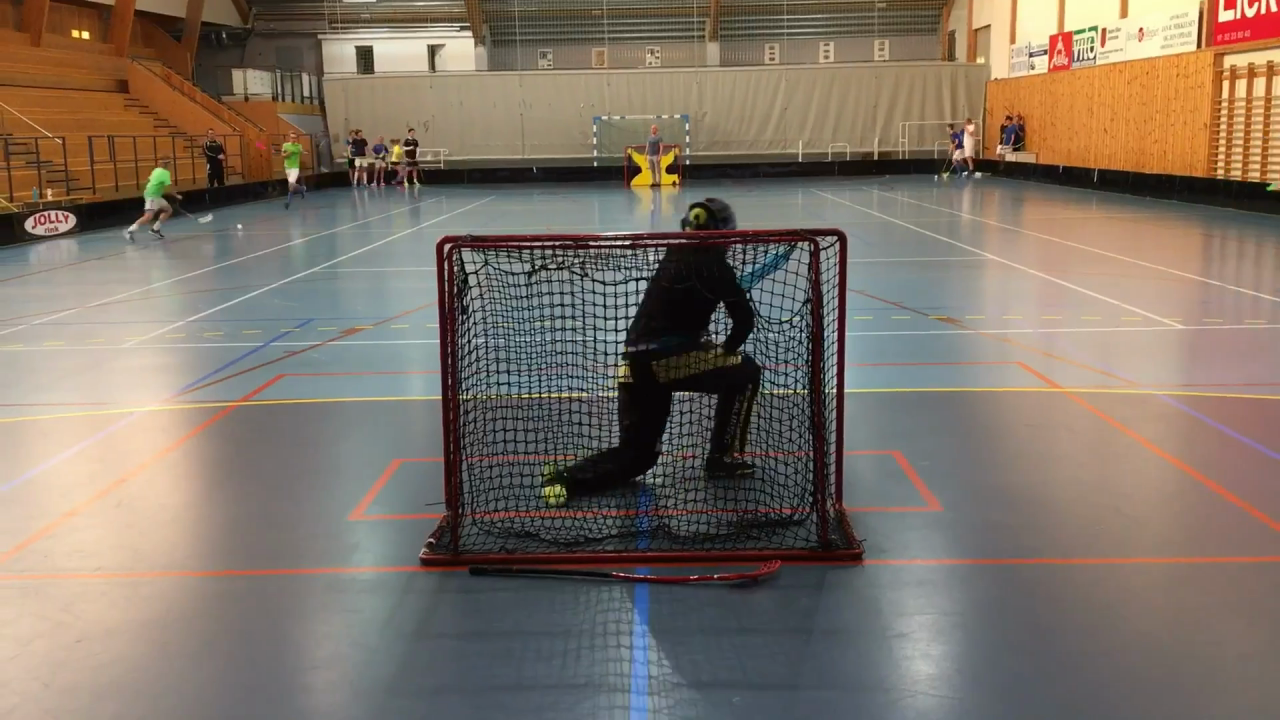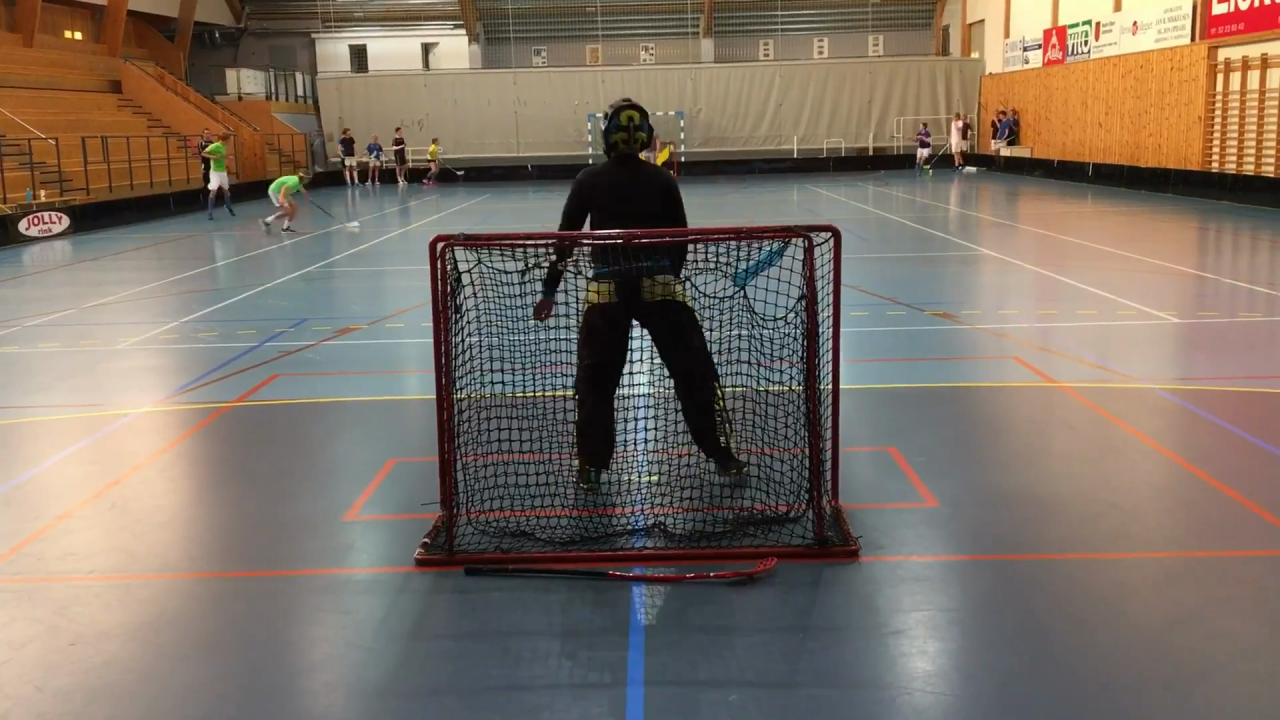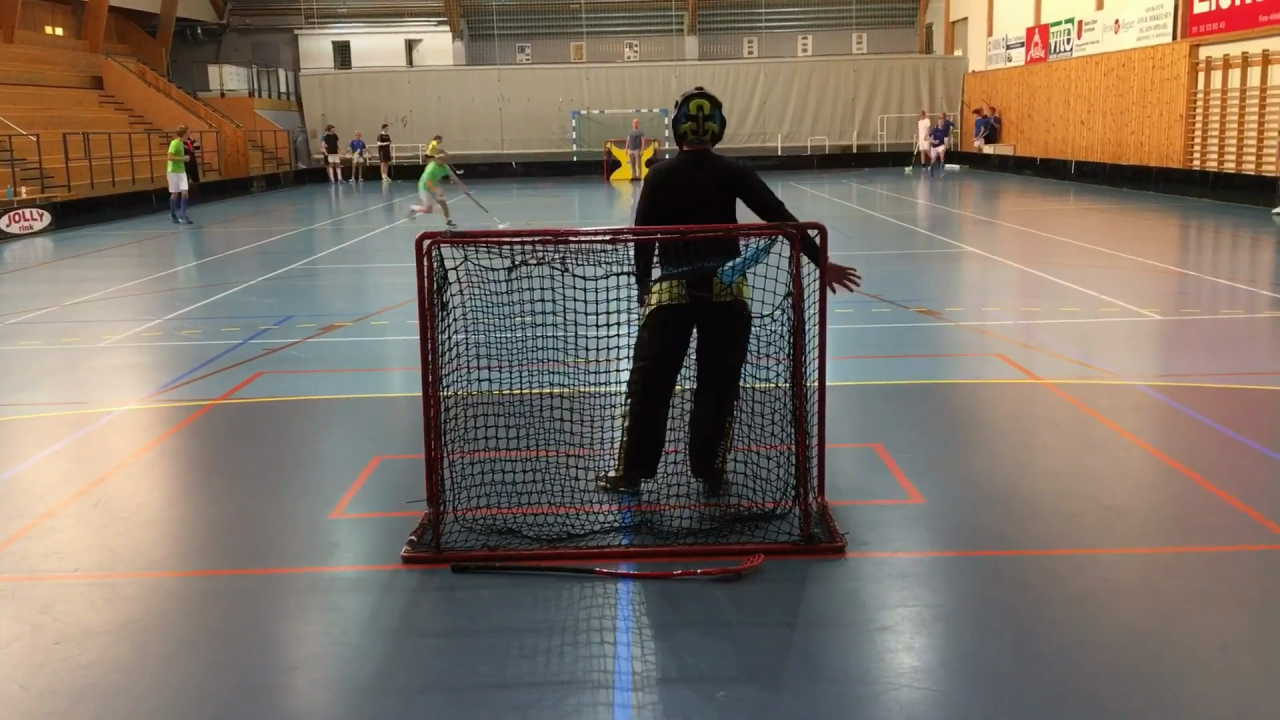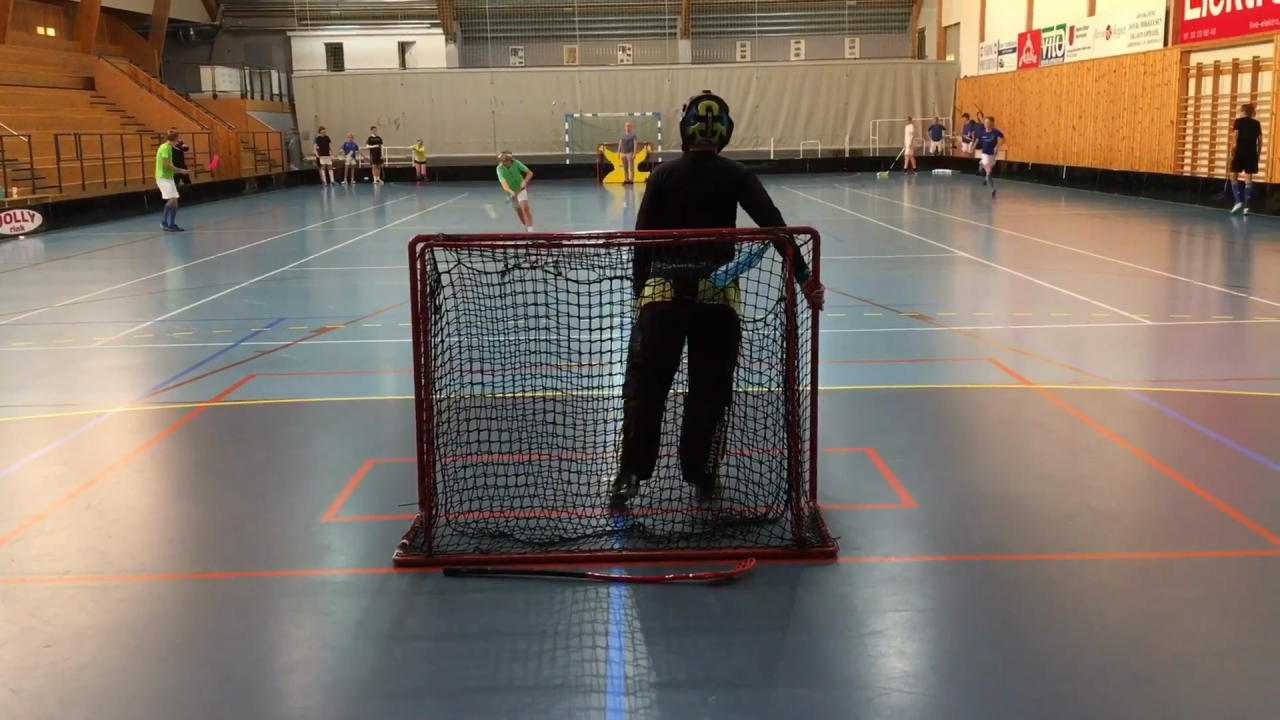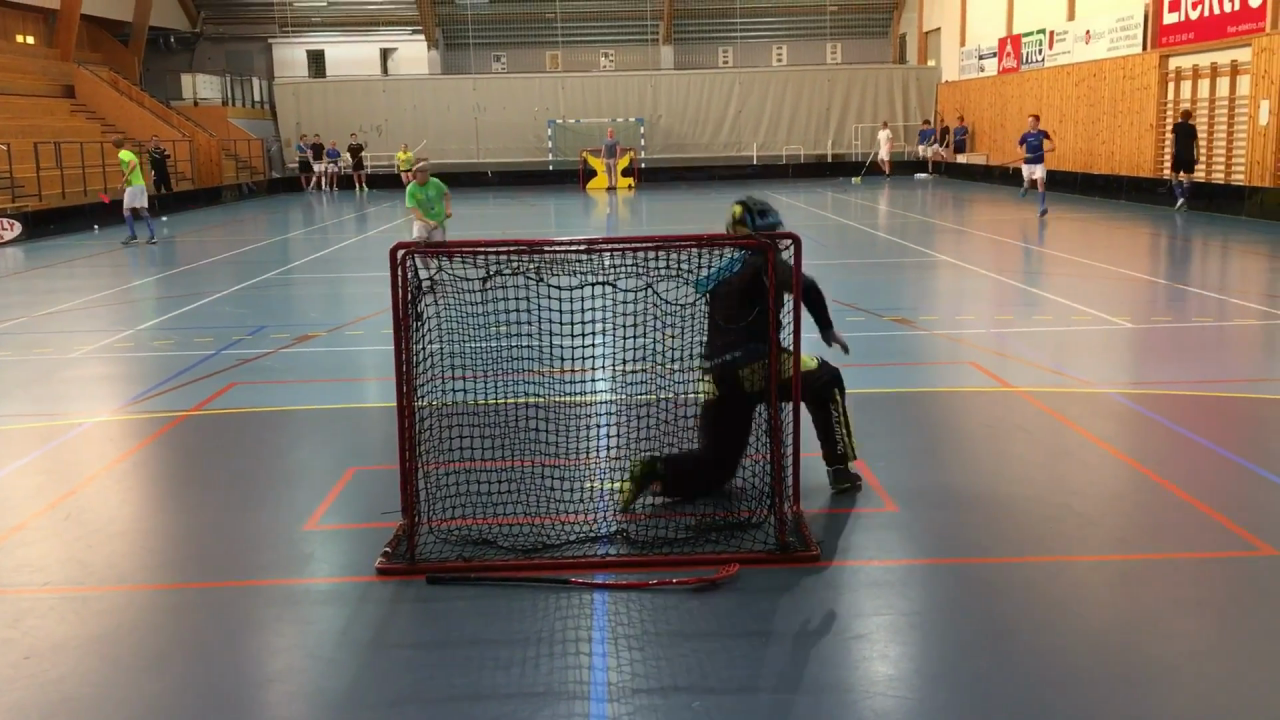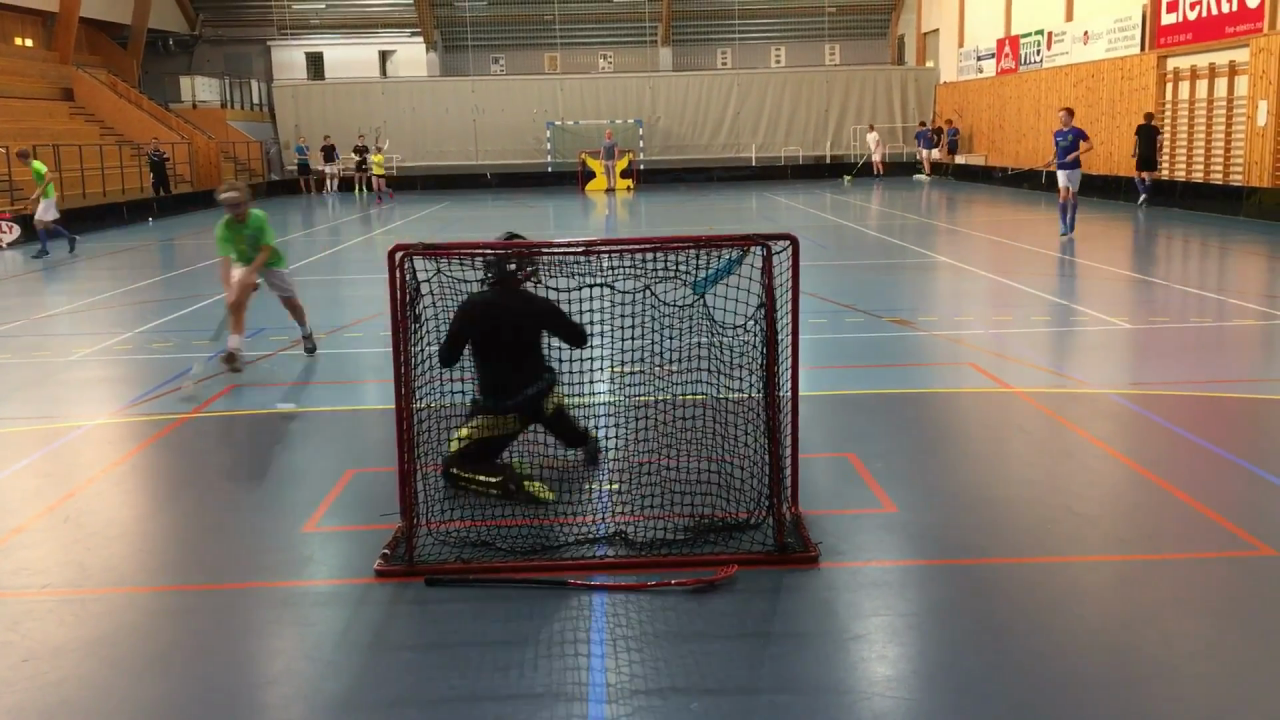
dt=0.5s
person 1, frame 1
left shoulder: (677, 253)
right shoulder: (717, 267)
right elbow: (744, 320)
right wrist: (724, 352)
left hip: (639, 361)
right hip: (674, 357)
left knee: (635, 454)
right knee: (745, 374)
left ankle: (565, 479)
right ankle: (723, 458)
person 1, frame 2
left shoulder: (588, 181)
right shoulder: (662, 180)
left elbow: (566, 238)
right elbow: (679, 240)
left wrist: (548, 292)
right wrist: (671, 280)
left hip: (608, 289)
right hip: (660, 285)
left knee: (595, 382)
right knee: (695, 370)
left ankle: (591, 467)
right ankle: (720, 455)
person 1, frame 3
left shoulder: (659, 175)
right shoulder: (733, 172)
left elbow: (644, 238)
right elbow: (779, 218)
left wrist: (643, 288)
right wrist: (821, 263)
left hip: (672, 290)
right hip: (725, 289)
left knee: (650, 384)
right knee: (718, 385)
left ankle: (631, 471)
right ankle: (709, 472)
person 1, frame 4
left shoulder: (662, 176)
right shoulder: (734, 175)
left elbow: (643, 240)
right elbow: (773, 225)
left wrist: (643, 291)
right wrist: (804, 277)
left hip: (665, 290)
right hip: (715, 291)
left knee: (644, 385)
right knee: (710, 389)
left ankle: (630, 476)
right ankle: (701, 477)
person 1, frame 5
left shoulder: (721, 271)
right shoulder: (762, 260)
right elbow: (807, 288)
right wrist: (828, 332)
left hip: (720, 374)
right hip: (758, 362)
left knee: (714, 466)
right knee: (826, 382)
left ankle: (656, 470)
right ankle: (839, 470)
person 1, frame 6
left shoulder: (473, 306)
right shoulder: (538, 305)
left elbow: (447, 359)
right elbow: (579, 339)
left hip: (501, 408)
right hip: (542, 394)
left knee: (453, 467)
left ankle: (511, 482)
right ankle: (585, 443)
